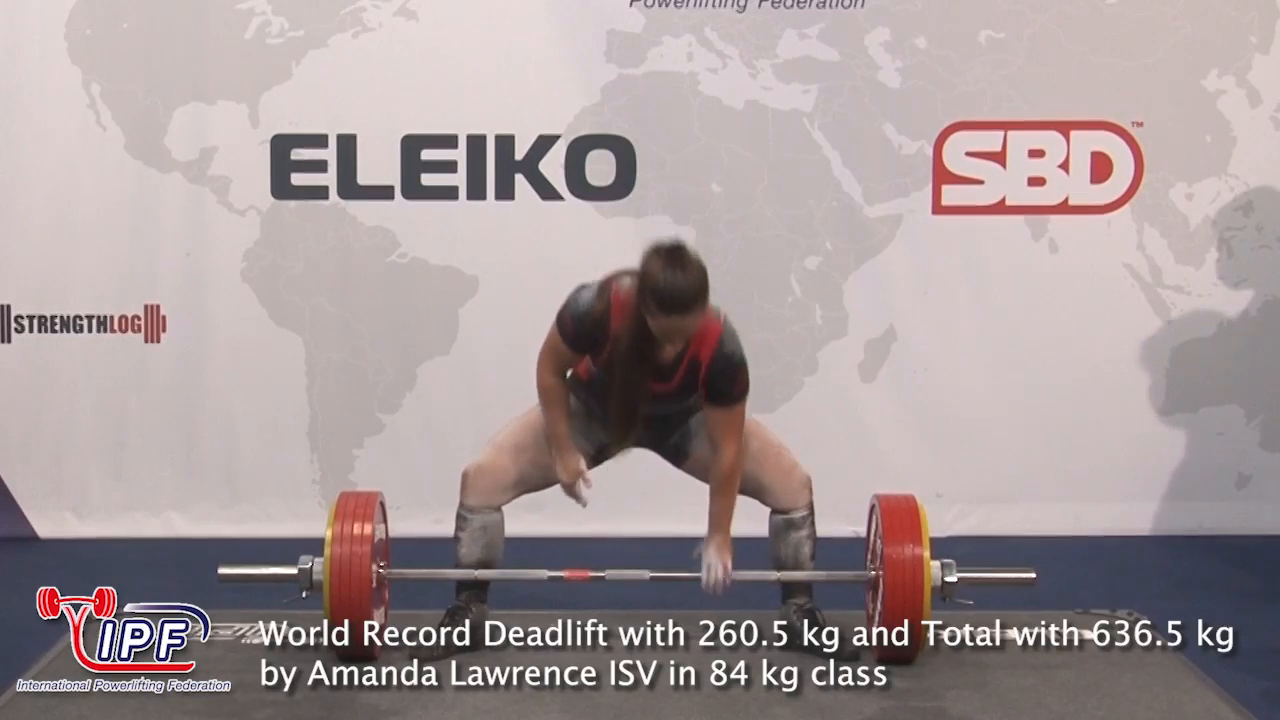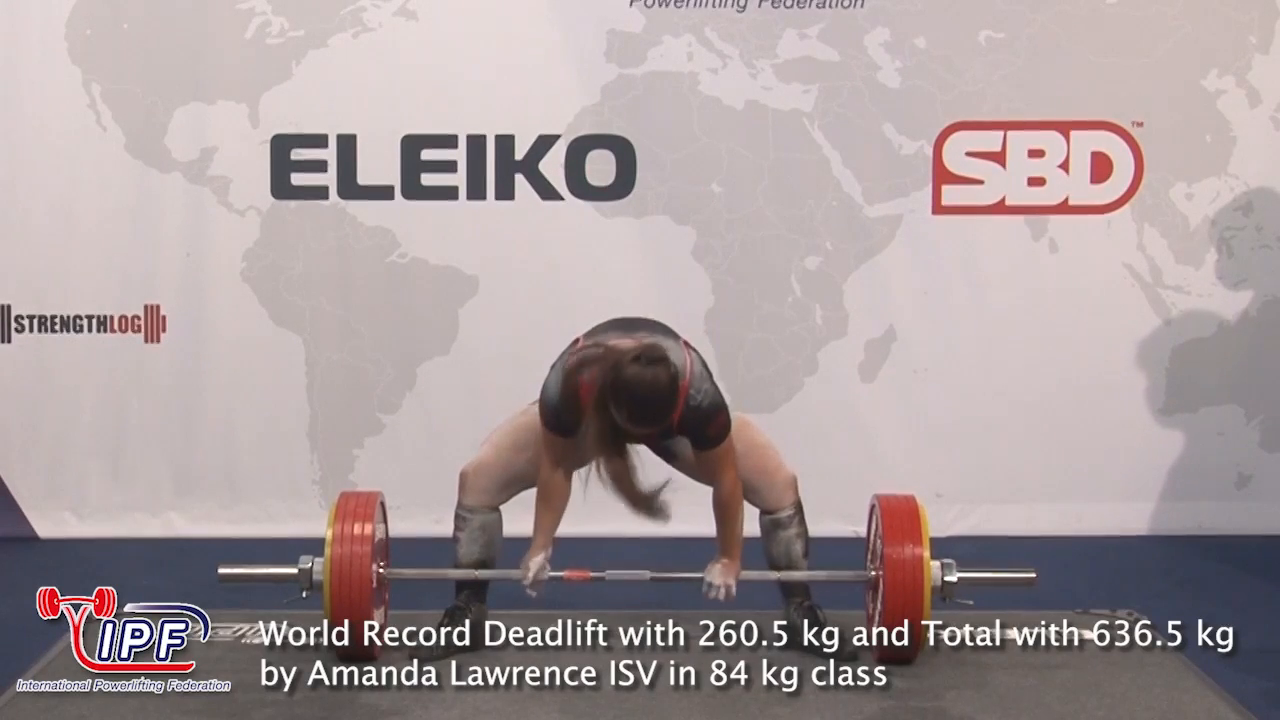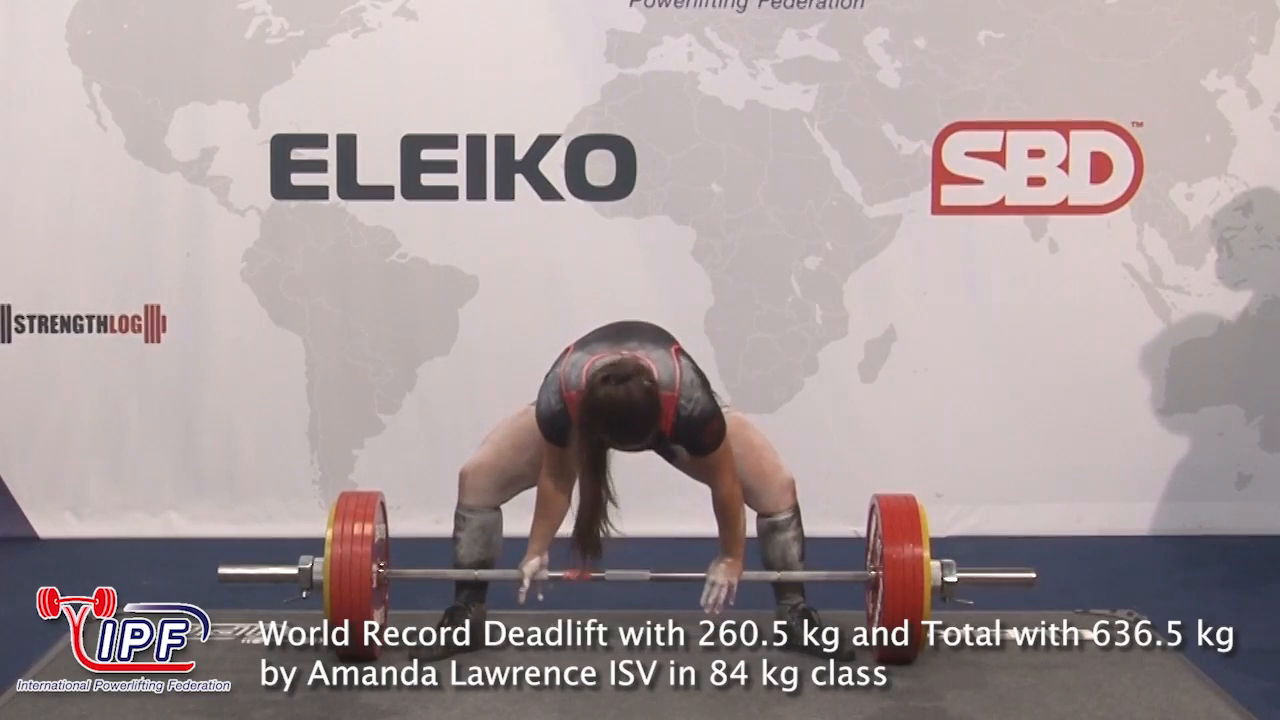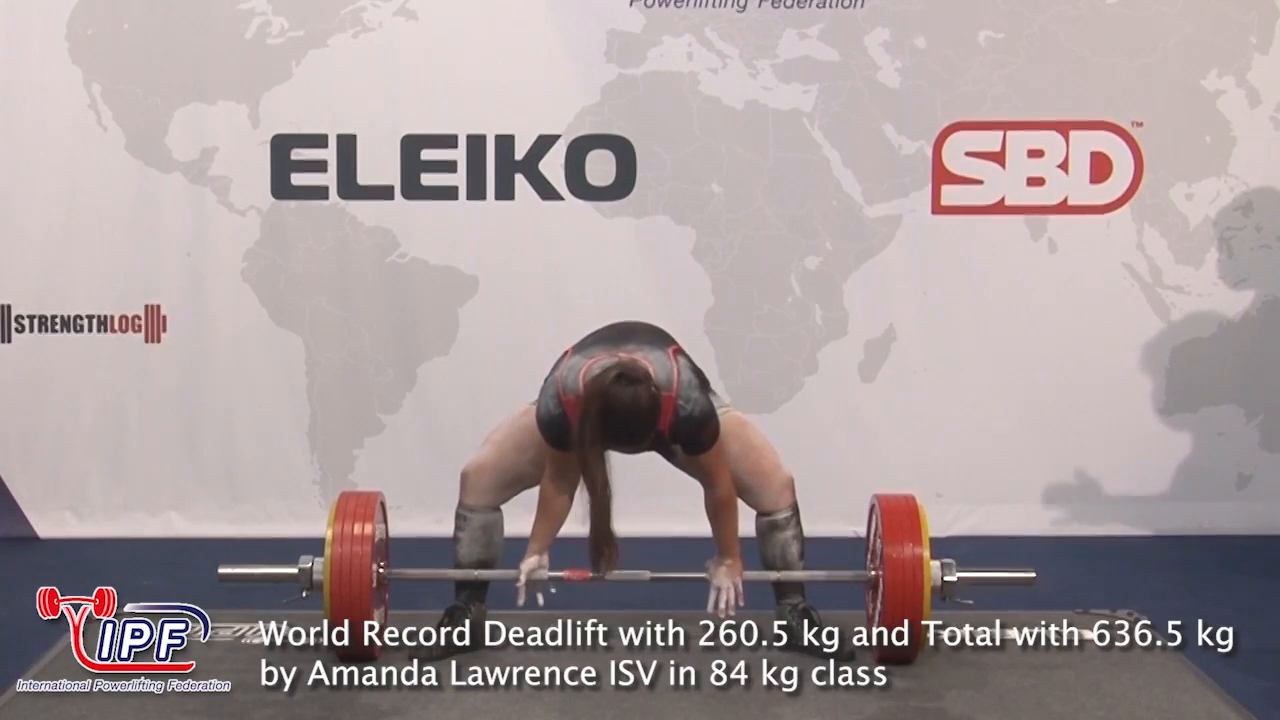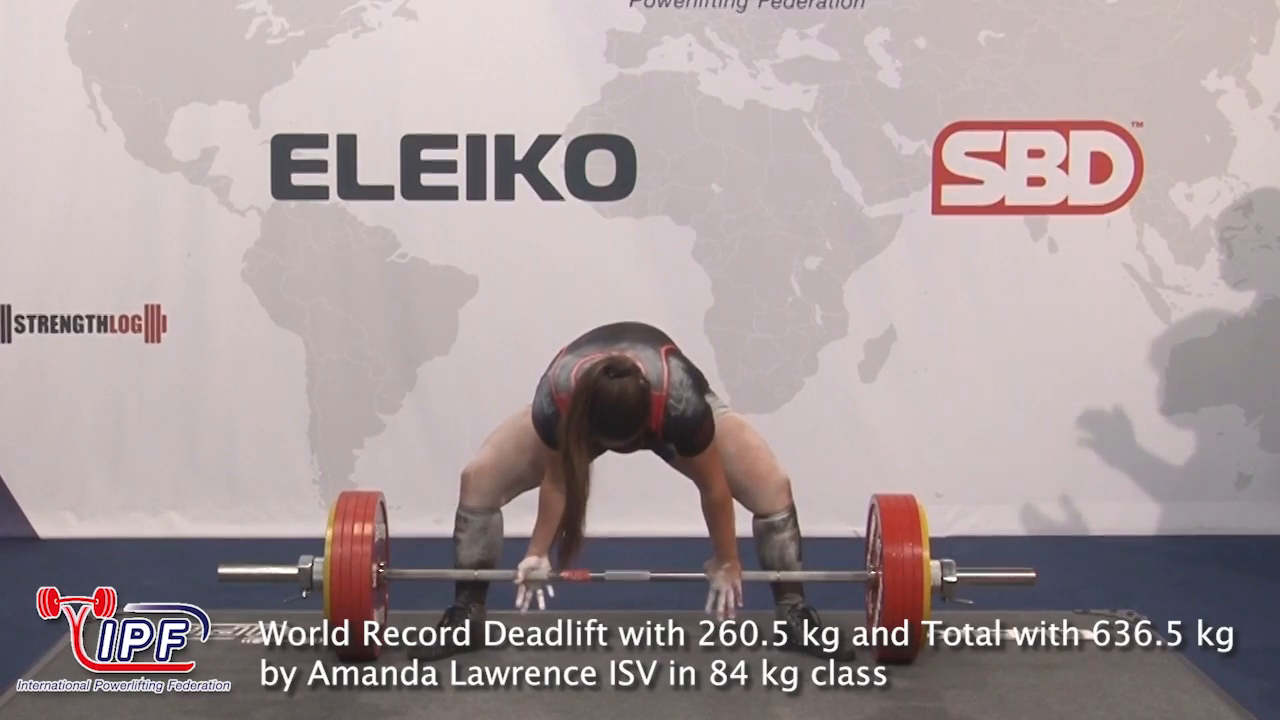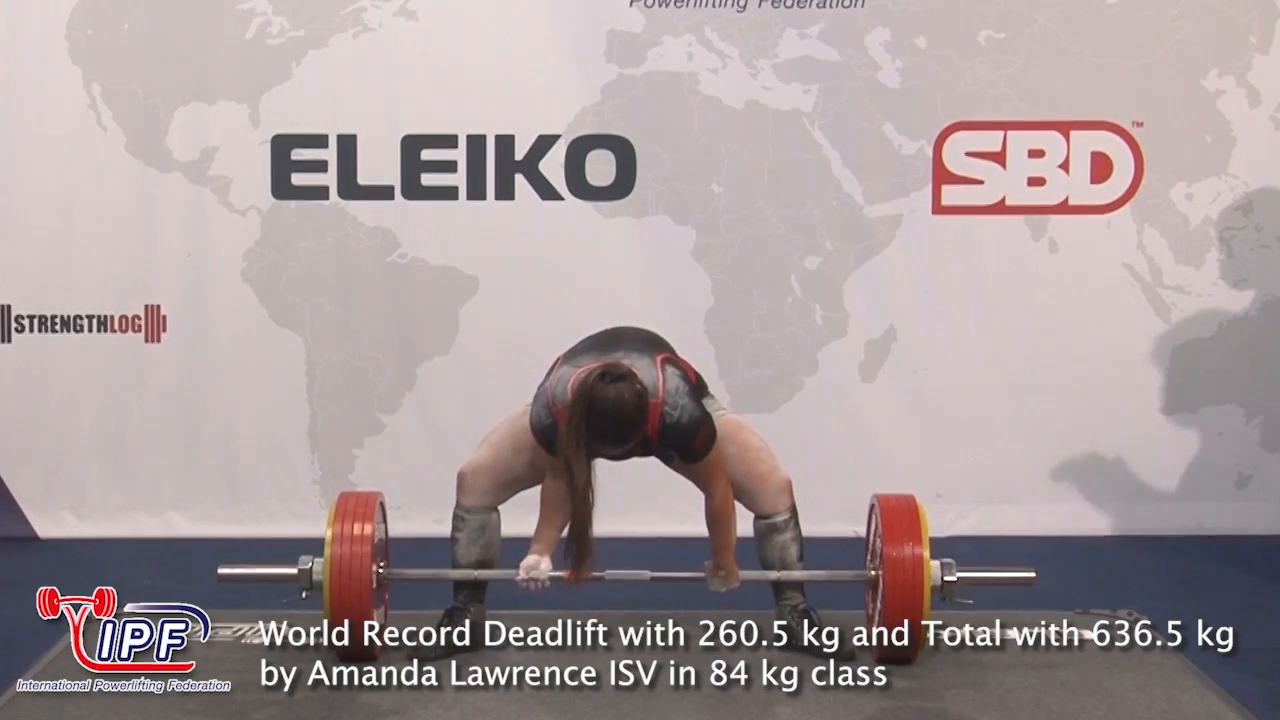
dt=0.5s
person 1, frame 1
left shoulder: (722, 348)
right shoulder: (594, 308)
left elbow: (727, 449)
right elbow: (550, 371)
left wrist: (718, 538)
right wrist: (563, 453)
left hip: (684, 423)
right hip: (595, 414)
left knee: (791, 488)
right knee: (482, 481)
left ankle: (800, 618)
right ankle: (468, 613)
person 1, frame 2
left shoulder: (697, 395)
right shoulder: (568, 386)
left elbow: (727, 480)
right elbow: (554, 468)
left wrist: (728, 559)
right wrist: (540, 547)
left hip: (673, 425)
right hip: (586, 417)
left knee: (779, 485)
right knee: (477, 479)
left ankle: (800, 611)
right ankle: (467, 611)
person 1, frame 3
left shoulder: (690, 403)
right shoulder: (560, 397)
left elbow: (725, 483)
right elbow: (556, 478)
left wrist: (731, 558)
right wrist: (537, 551)
left hip: (671, 403)
right hip: (585, 397)
left knee: (777, 486)
right knee: (476, 478)
left ankle: (793, 613)
right ankle: (467, 611)
person 1, frame 4
left shoulder: (687, 401)
right shoulder: (560, 399)
left elbow: (718, 483)
right elbow: (559, 480)
left wrist: (728, 559)
right wrist: (536, 552)
left hip: (669, 399)
right hip: (585, 399)
left knee: (776, 485)
right knee: (478, 478)
left ankle: (794, 613)
right ankle: (467, 612)
person 1, frame 5
left shoulder: (681, 402)
right shoulder: (555, 399)
left elbow: (713, 485)
right elbow: (558, 479)
left wrist: (726, 562)
right wrist: (538, 554)
left hip: (667, 401)
right hip: (581, 404)
left knee: (772, 487)
right knee: (478, 481)
left ankle: (793, 615)
right ankle: (467, 613)
person 1, frame 6
left shoulder: (679, 409)
right shoulder: (552, 406)
left elbow: (717, 489)
right elbow: (560, 478)
left wrist: (723, 563)
right wrist: (540, 551)
left hip: (668, 403)
right hip: (578, 407)
left knee: (773, 486)
right knee: (474, 479)
left ankle: (794, 614)
right ankle: (466, 612)
